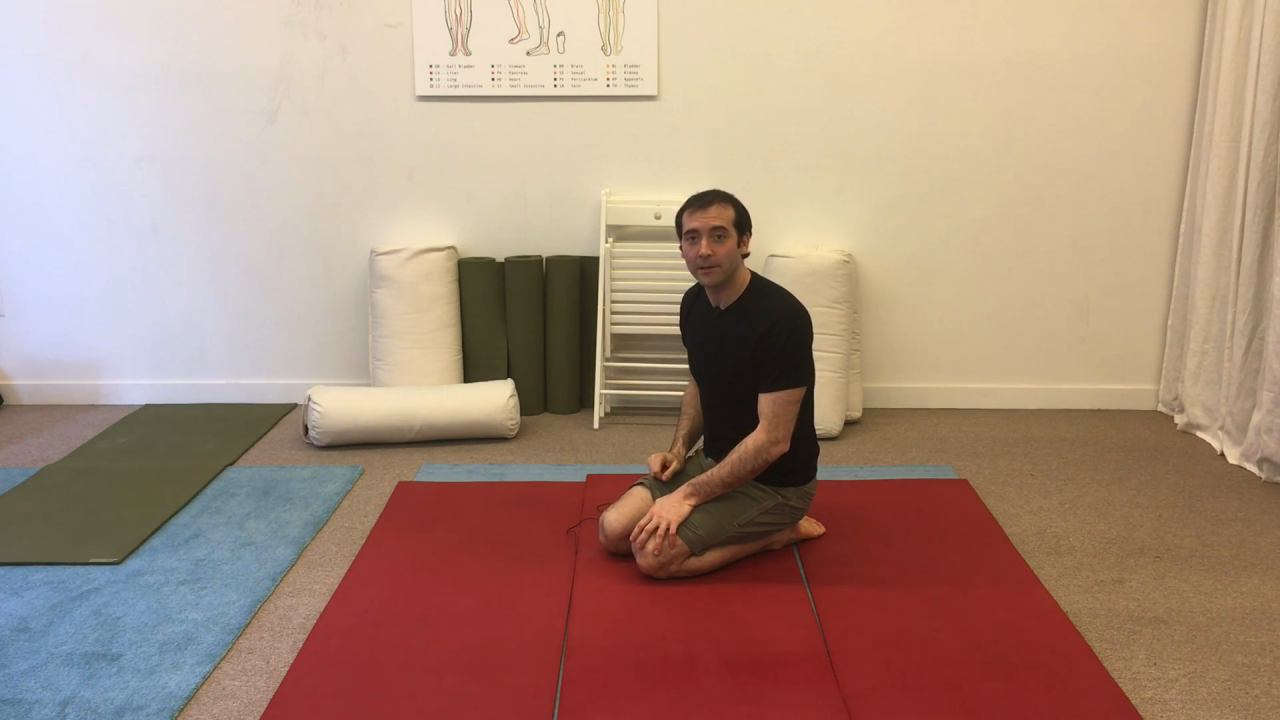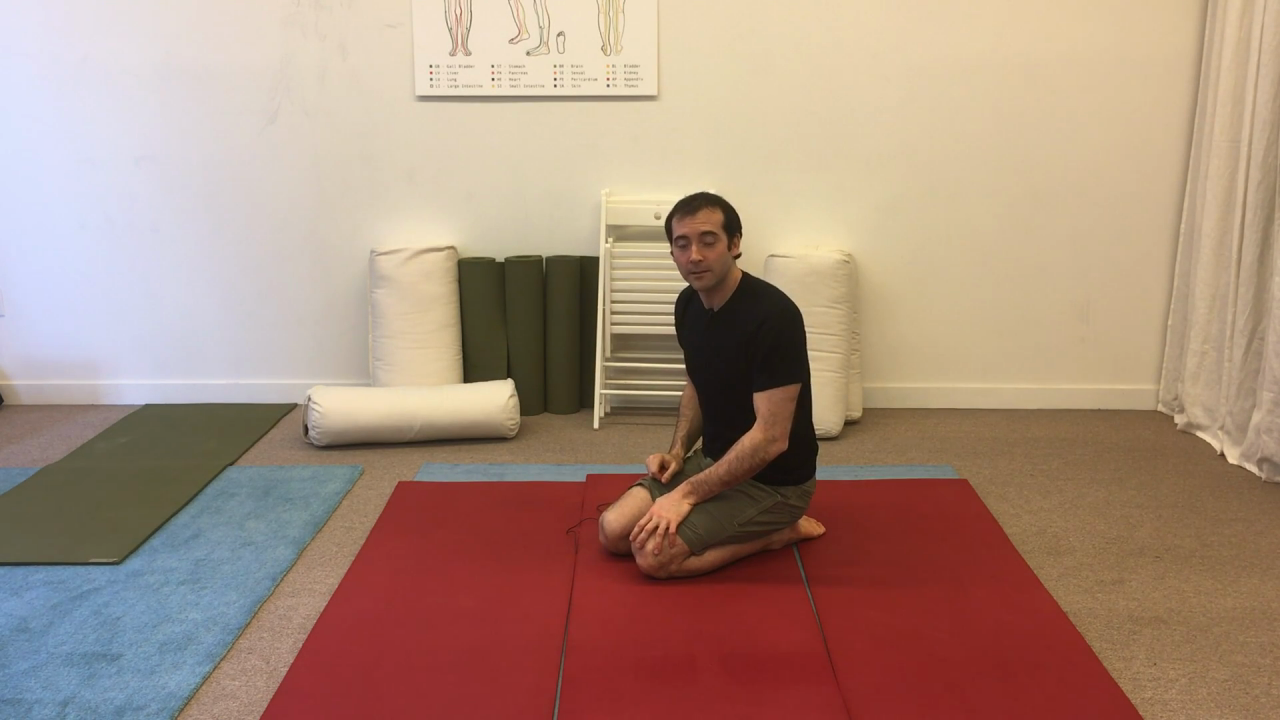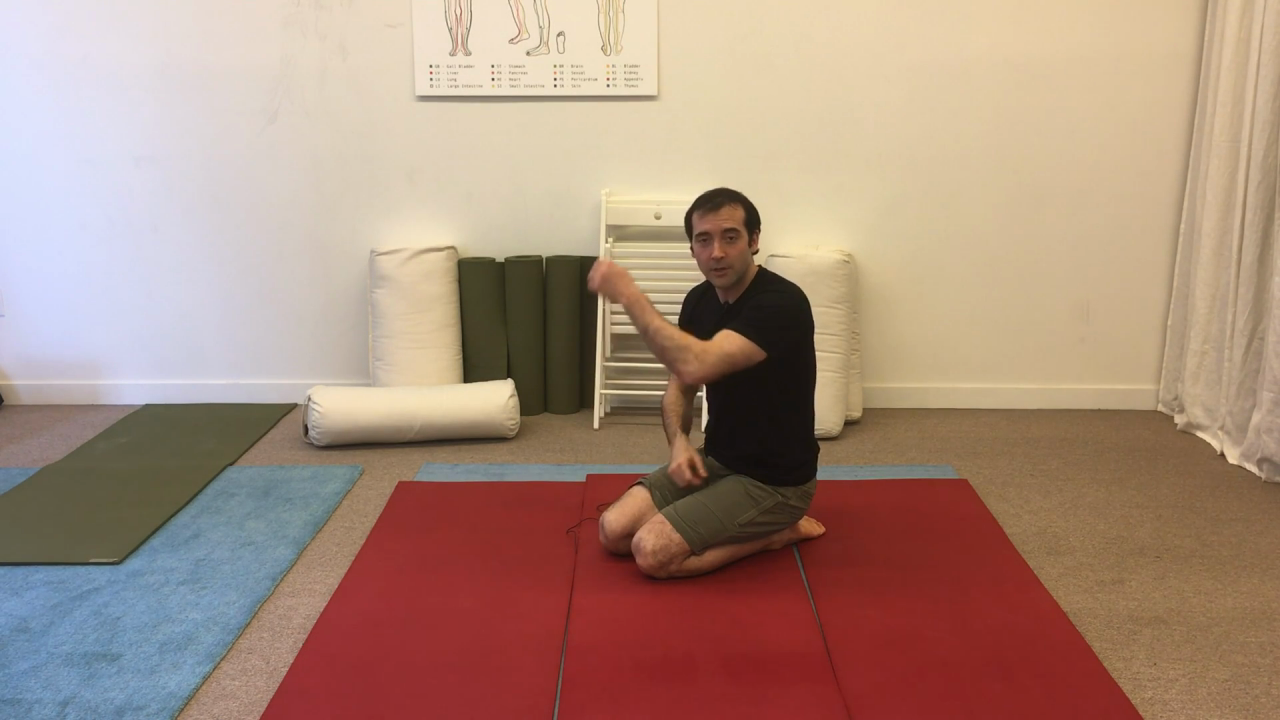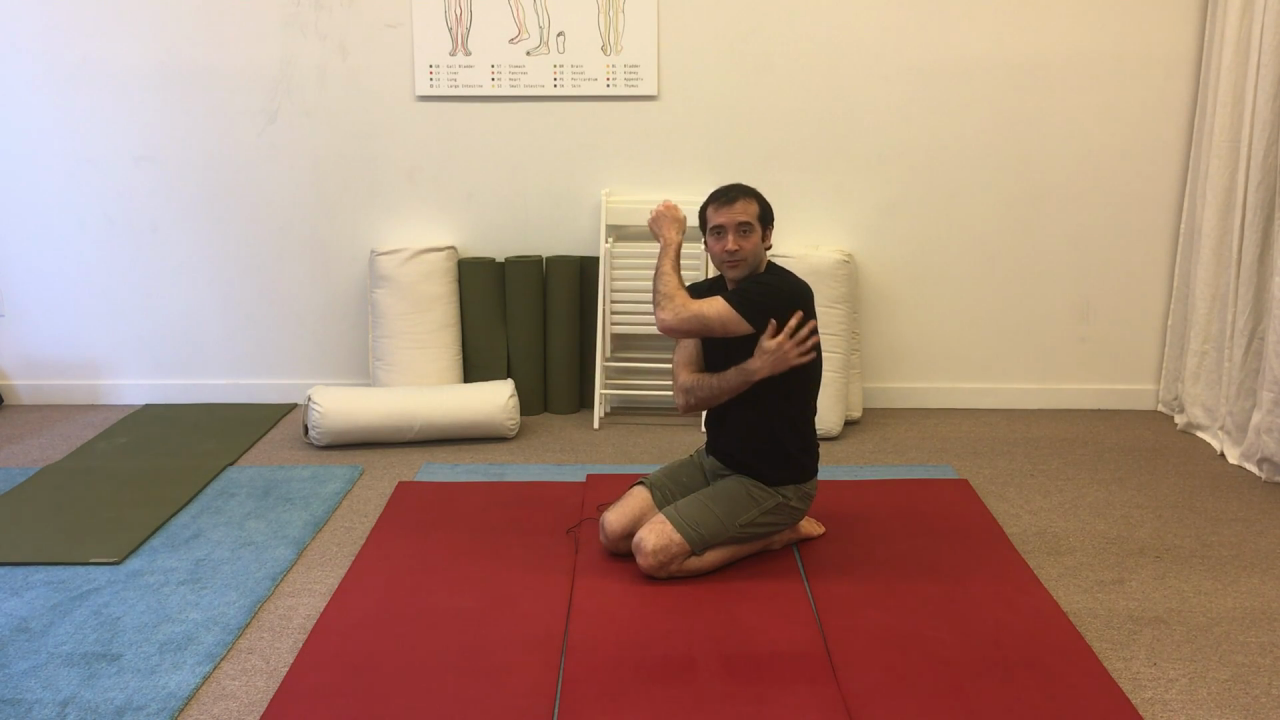
dt=0.7s
person 1, frame 1
left shoulder: (781, 318)
right shoulder: (694, 303)
left elbow: (773, 439)
left wrist: (689, 496)
right wrist: (679, 449)
left hip: (773, 482)
right hip: (715, 460)
left knee: (654, 554)
right knee: (614, 532)
left ankle: (779, 532)
right ankle: (750, 528)
person 1, frame 2
left shoulder: (772, 316)
right shoulder: (689, 304)
left elbow: (771, 438)
left wrist: (687, 494)
right wrist: (678, 450)
left hip: (772, 481)
right hip: (715, 460)
left knee: (653, 553)
right knee: (614, 531)
left ankle: (778, 530)
right ankle: (758, 528)
person 1, frame 3
left shoulder: (781, 304)
right shoulder: (699, 302)
left elbow: (697, 366)
right elbow: (679, 389)
left wrist: (628, 295)
right wrist: (678, 443)
left hip: (773, 481)
right hip: (718, 460)
left knee: (652, 553)
right knee: (614, 532)
left ankle: (778, 531)
right ankle: (752, 528)
person 1, frame 4
left shoulder: (783, 294)
right shoulder: (703, 296)
left elbow: (671, 317)
right elbow: (686, 395)
left wrist: (670, 239)
right wrist: (757, 367)
left hip: (774, 482)
right hip: (715, 459)
left knee: (652, 552)
right knee: (615, 532)
left ankle: (778, 530)
right ankle: (759, 526)
